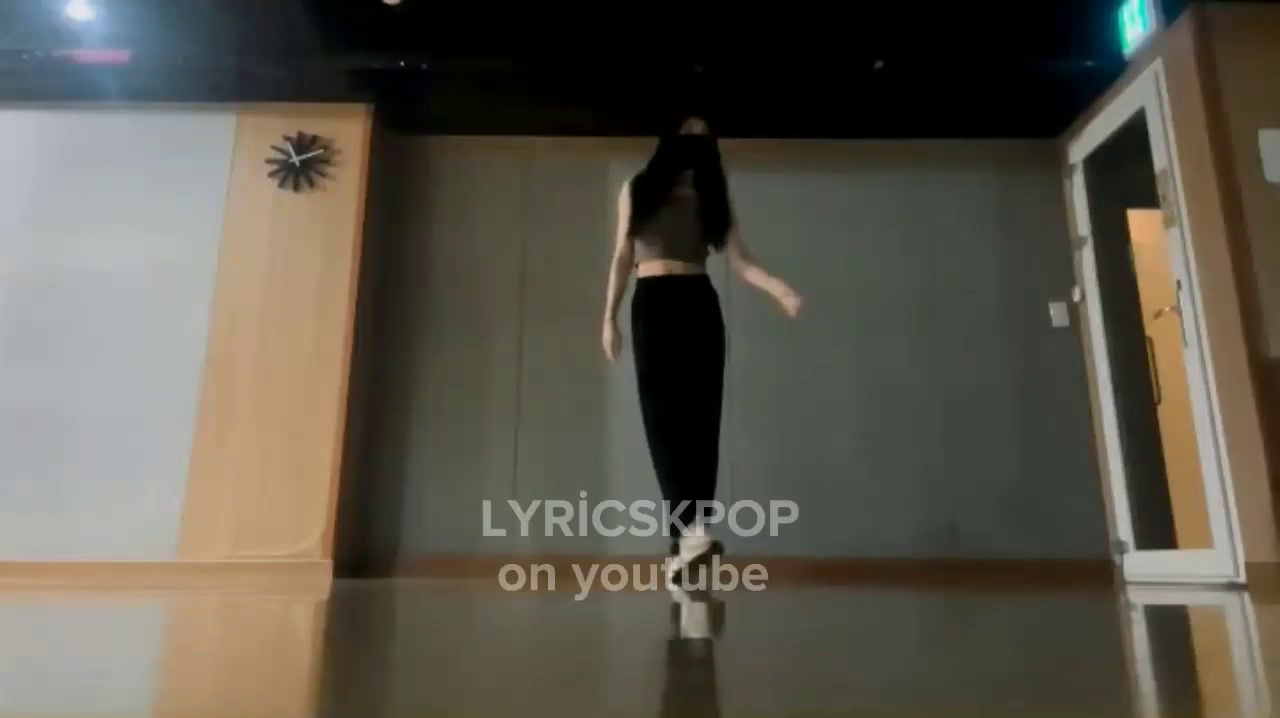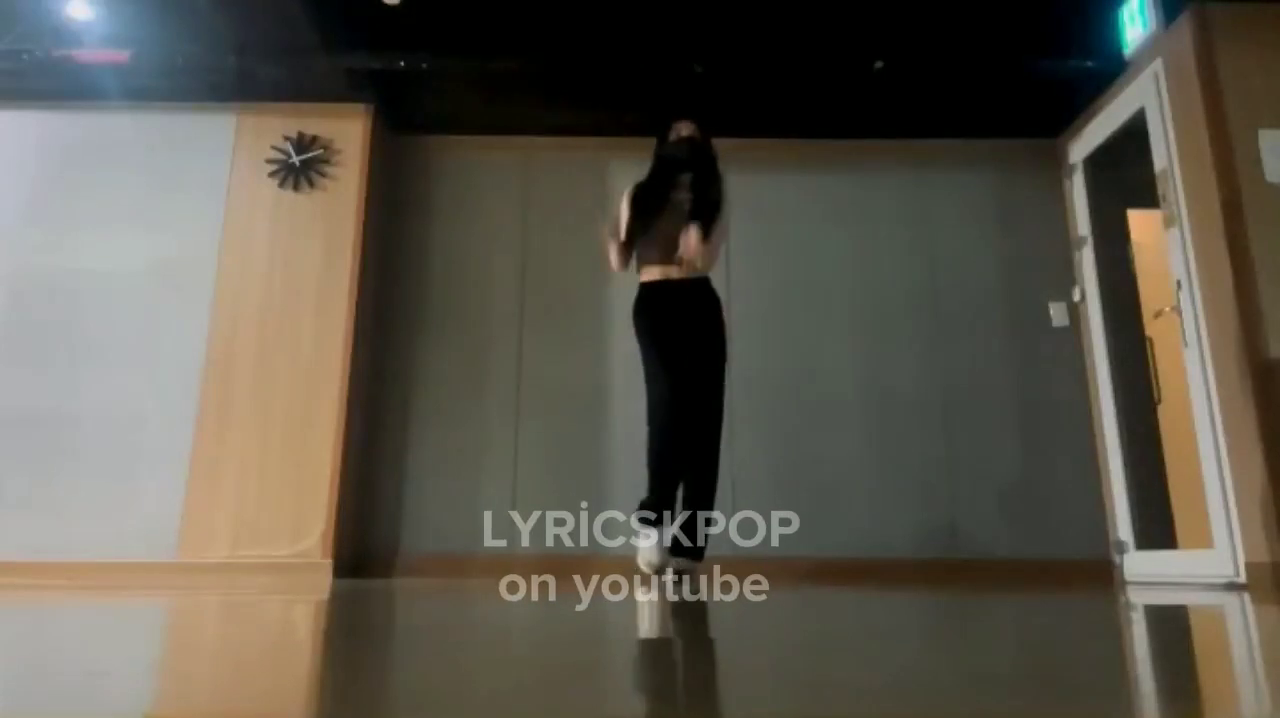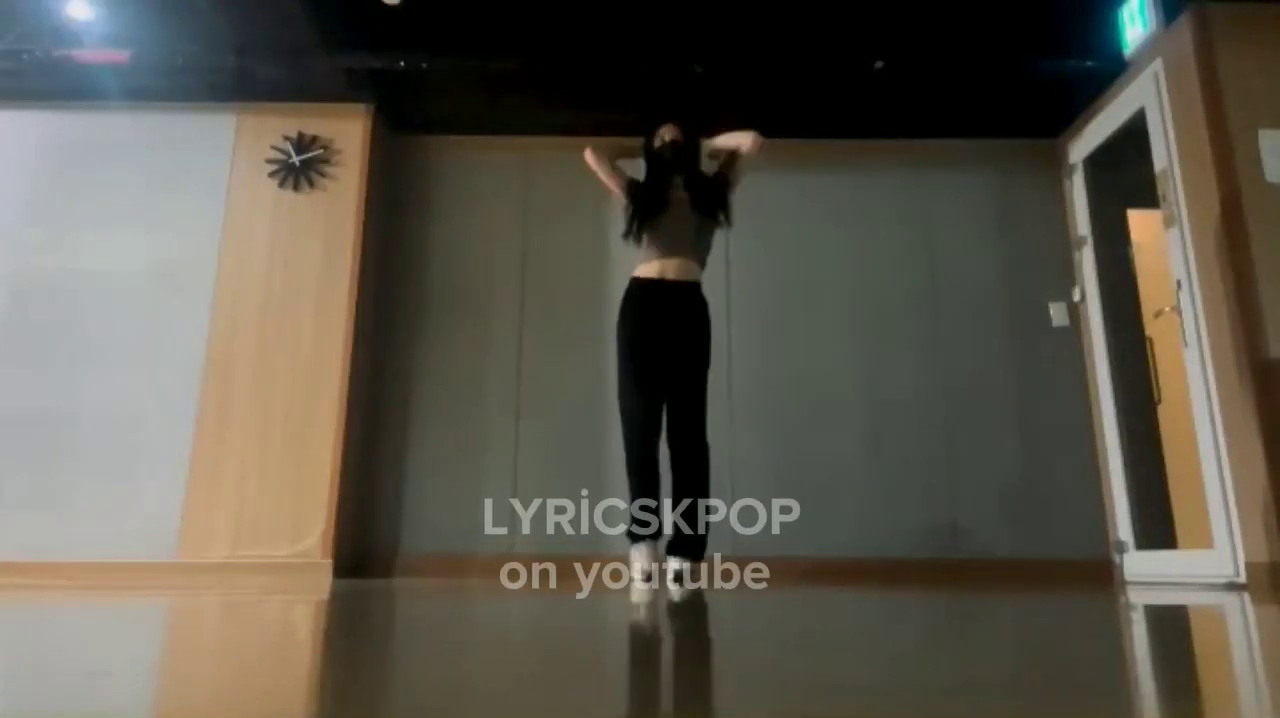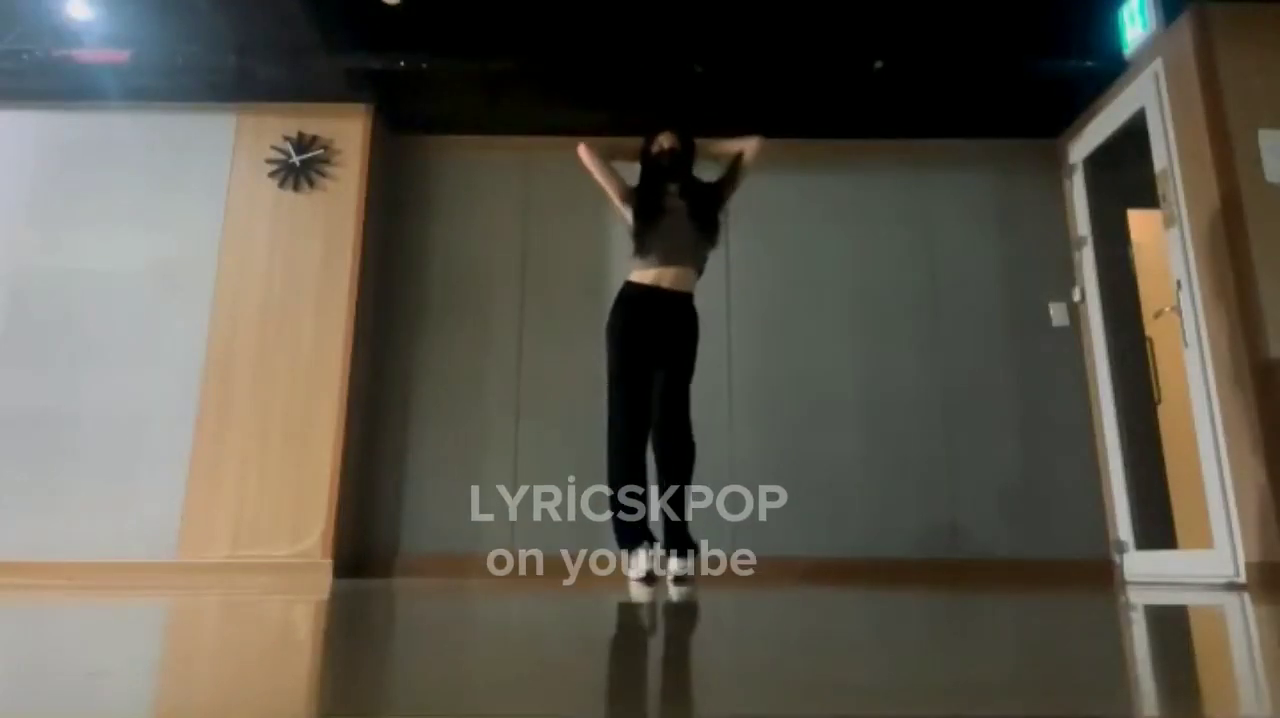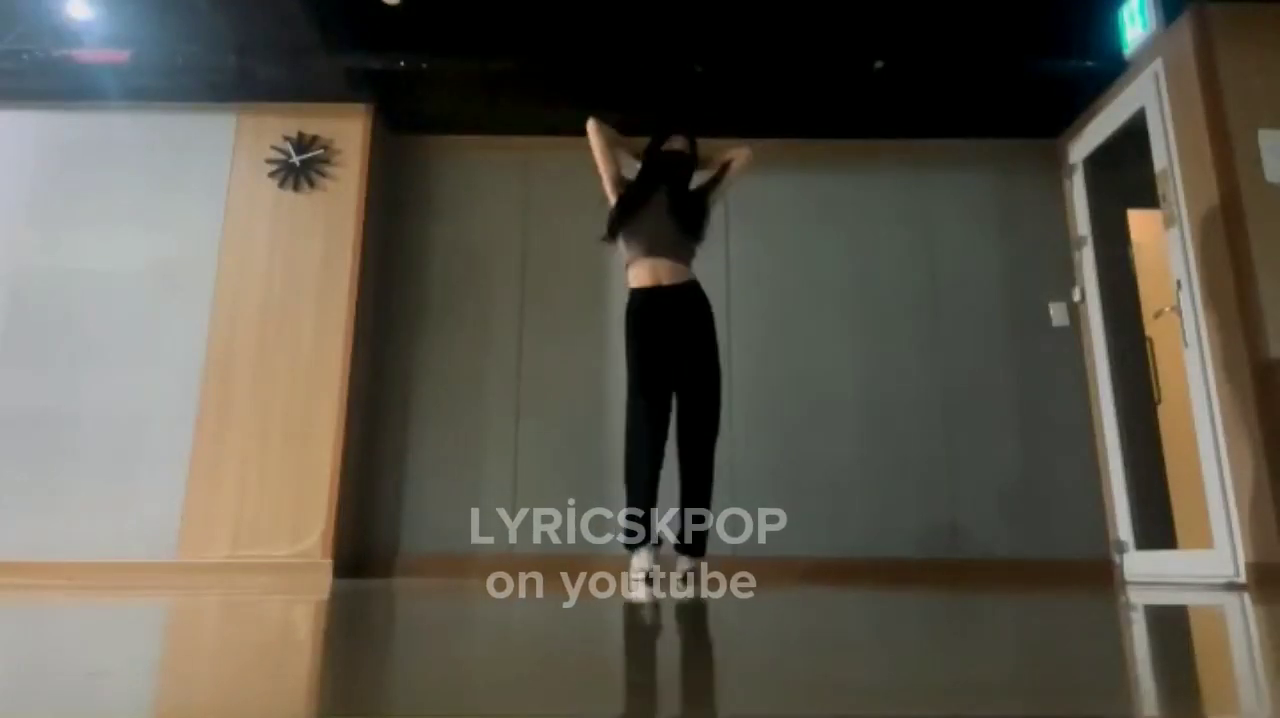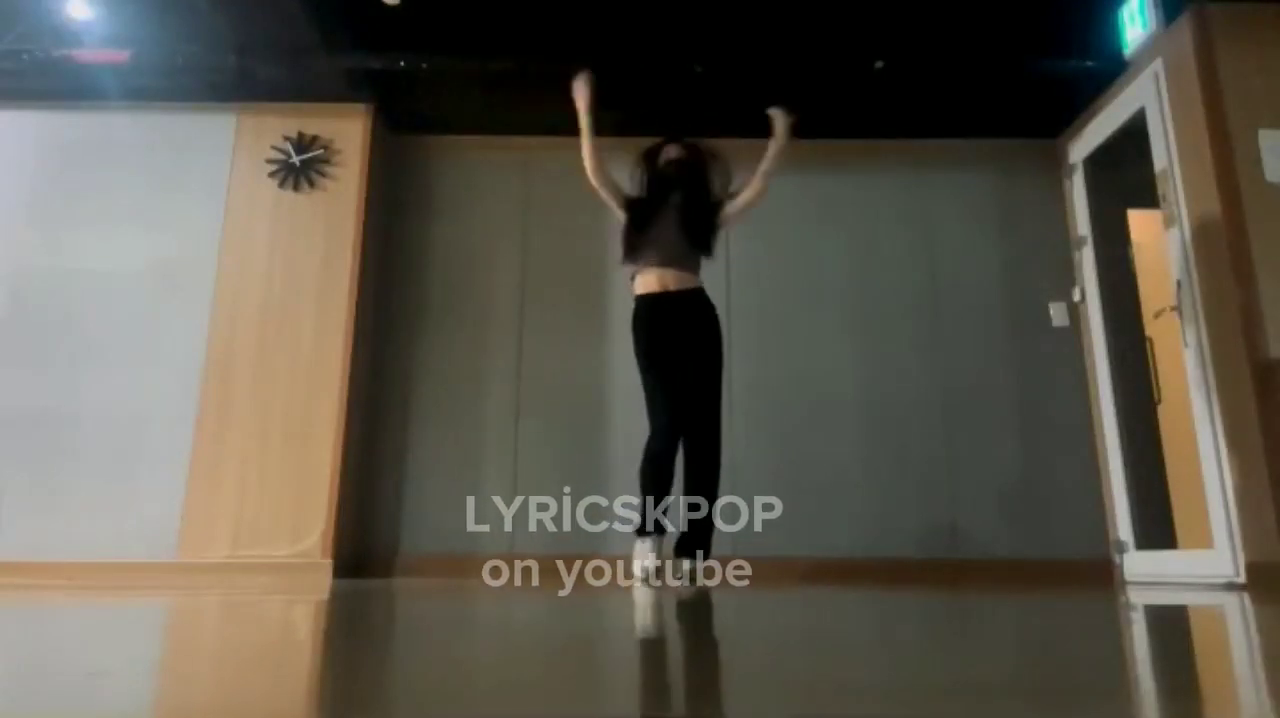
dt=0.3s
person 1, frame 1
left shoulder: (712, 199)
right shoulder: (638, 189)
left elbow: (737, 255)
right elbow: (622, 255)
left wrist: (776, 286)
right wrist: (609, 316)
left hip: (699, 303)
right hip: (652, 301)
left knee: (701, 419)
right knee: (665, 416)
left ankle: (685, 545)
right ankle: (690, 528)
person 1, frame 2
left shoulder: (709, 200)
right shoulder: (639, 196)
left elbow: (708, 259)
right elbow: (623, 260)
left wrist: (698, 243)
right wrist: (615, 246)
left hip: (699, 304)
right hip: (654, 304)
left knee: (703, 420)
right knee: (668, 402)
left ankle: (685, 547)
right ankle: (655, 521)
person 1, frame 3
left shoulder: (711, 192)
right shoulder: (639, 194)
left elbow: (750, 142)
right elbow: (592, 153)
left wrist: (707, 145)
right wrist: (642, 151)
left hip: (689, 308)
right hip: (642, 303)
left knee: (687, 427)
right knee: (640, 421)
left ankle: (683, 552)
right ankle: (642, 544)
person 1, frame 4
left shoulder: (708, 200)
right shoulder: (636, 201)
left elbow: (751, 146)
right elbow: (586, 150)
left wrist: (704, 149)
right wrist: (639, 154)
left hip: (679, 316)
right hip: (633, 308)
left knee: (671, 422)
right knee: (627, 426)
left ankle: (677, 547)
right ankle: (637, 547)
person 1, frame 5
left shoulder: (695, 202)
right shoulder: (625, 196)
left elbow: (741, 157)
right elbow: (595, 129)
left wrist: (700, 162)
right wrist: (638, 154)
left hip: (690, 309)
right hip: (644, 311)
left knee: (698, 428)
right knee: (646, 425)
left ankle: (689, 552)
right ankle: (642, 548)
person 1, frame 6
left shoulder: (707, 209)
right shoulder: (635, 208)
left elbow: (755, 188)
right elbow: (594, 172)
left wrist: (780, 135)
right wrist: (585, 112)
left hip: (697, 315)
right hip: (651, 314)
left knee: (702, 427)
right knee: (666, 418)
left ankle: (692, 551)
right ankle: (649, 534)
